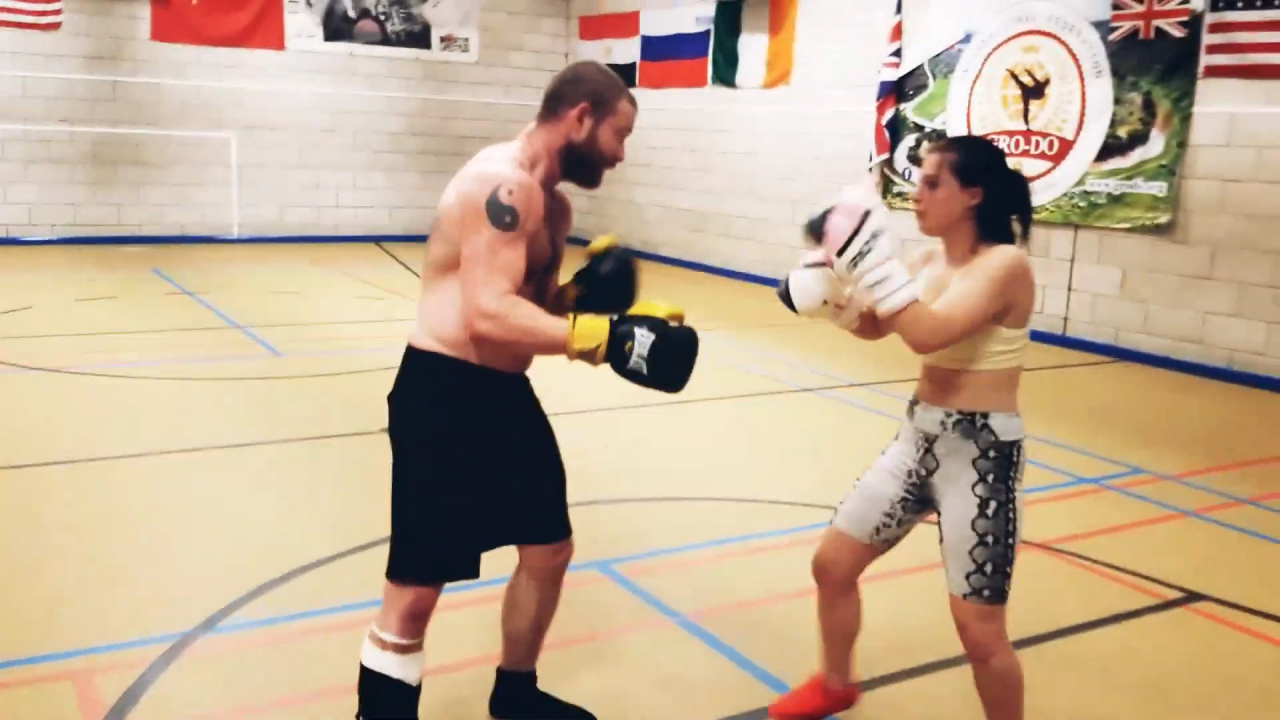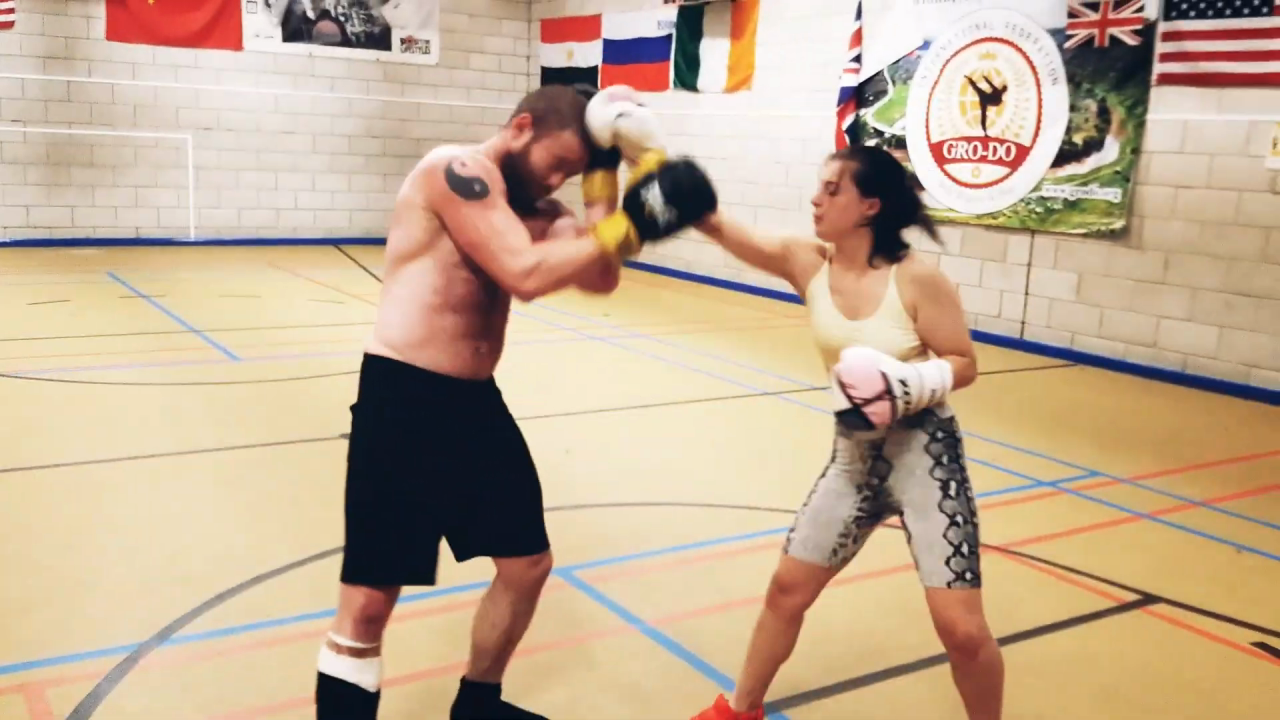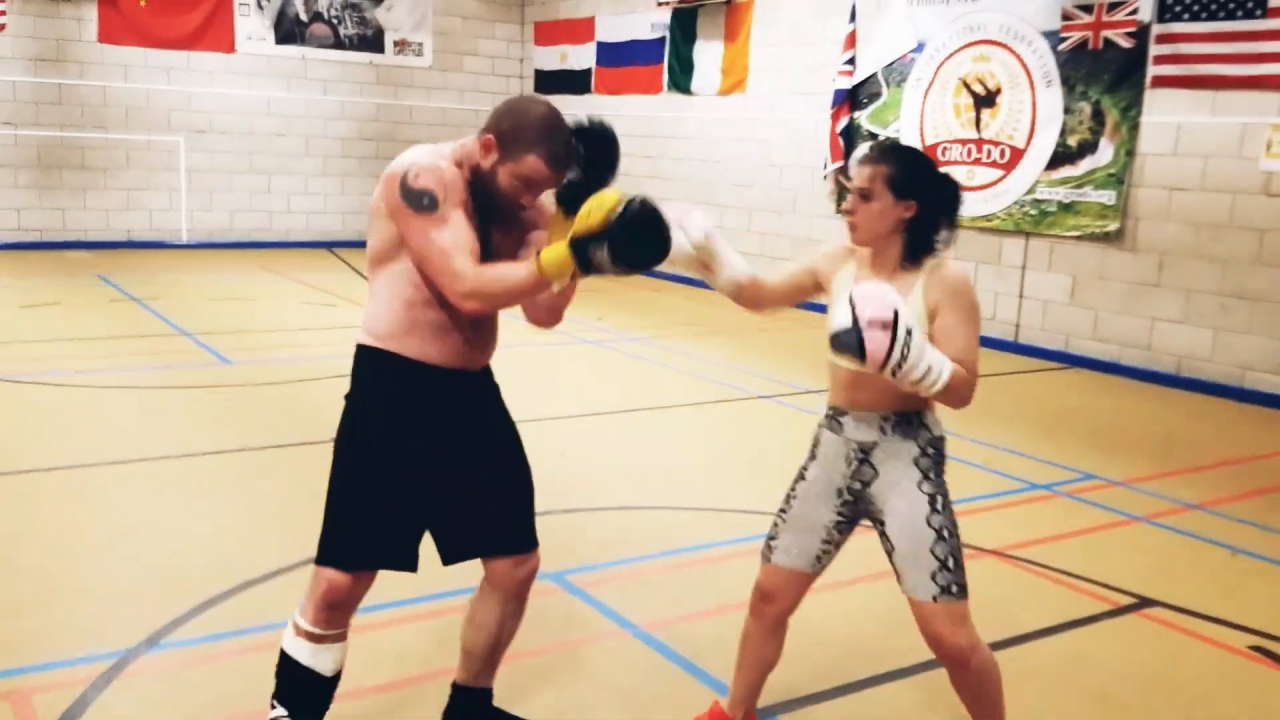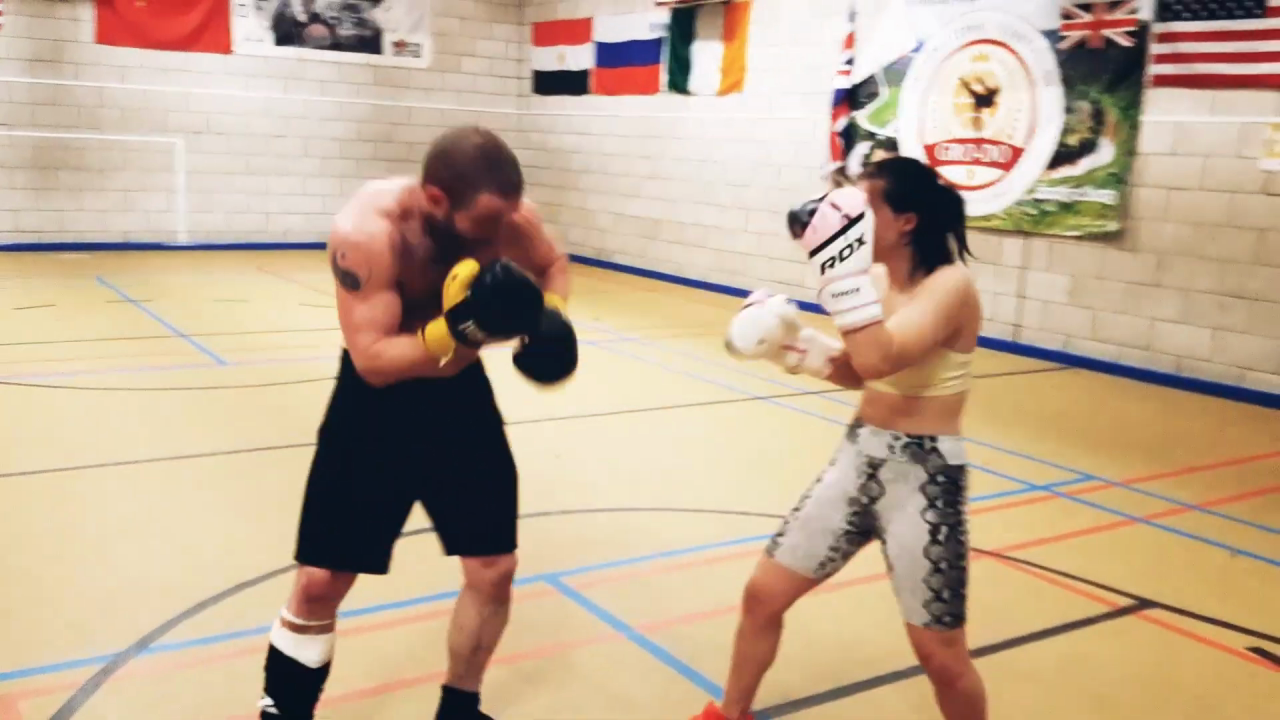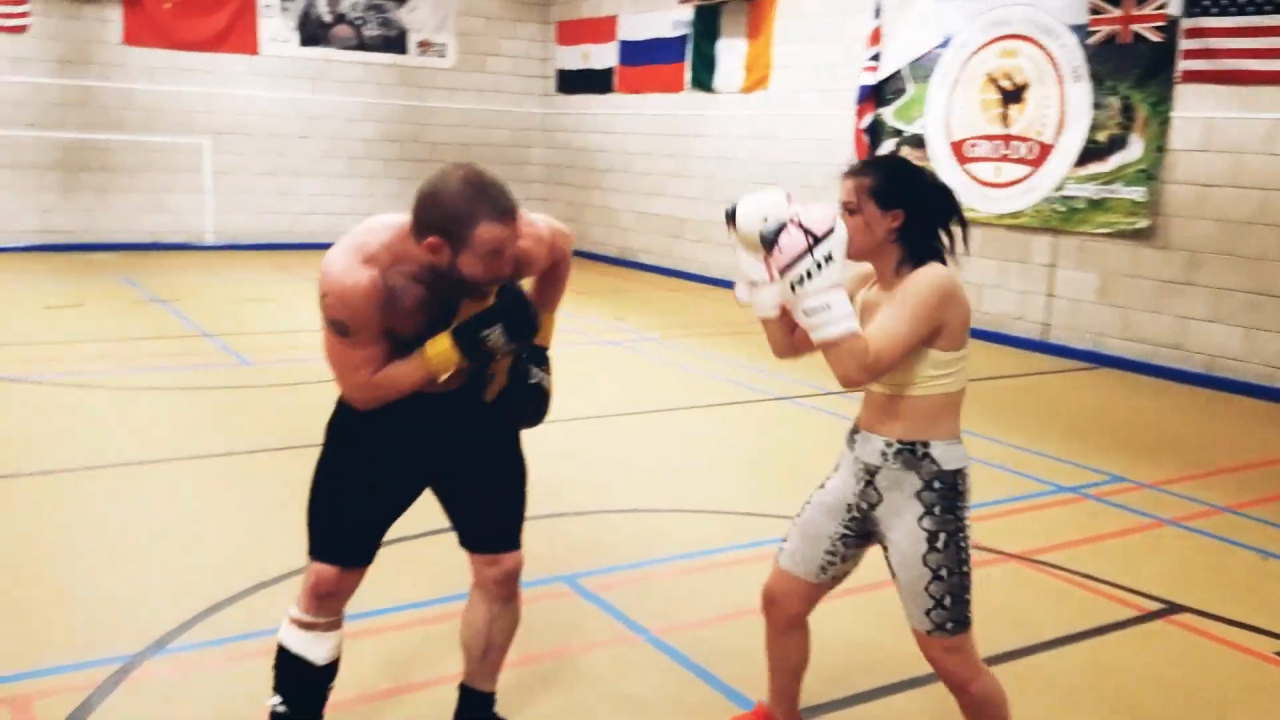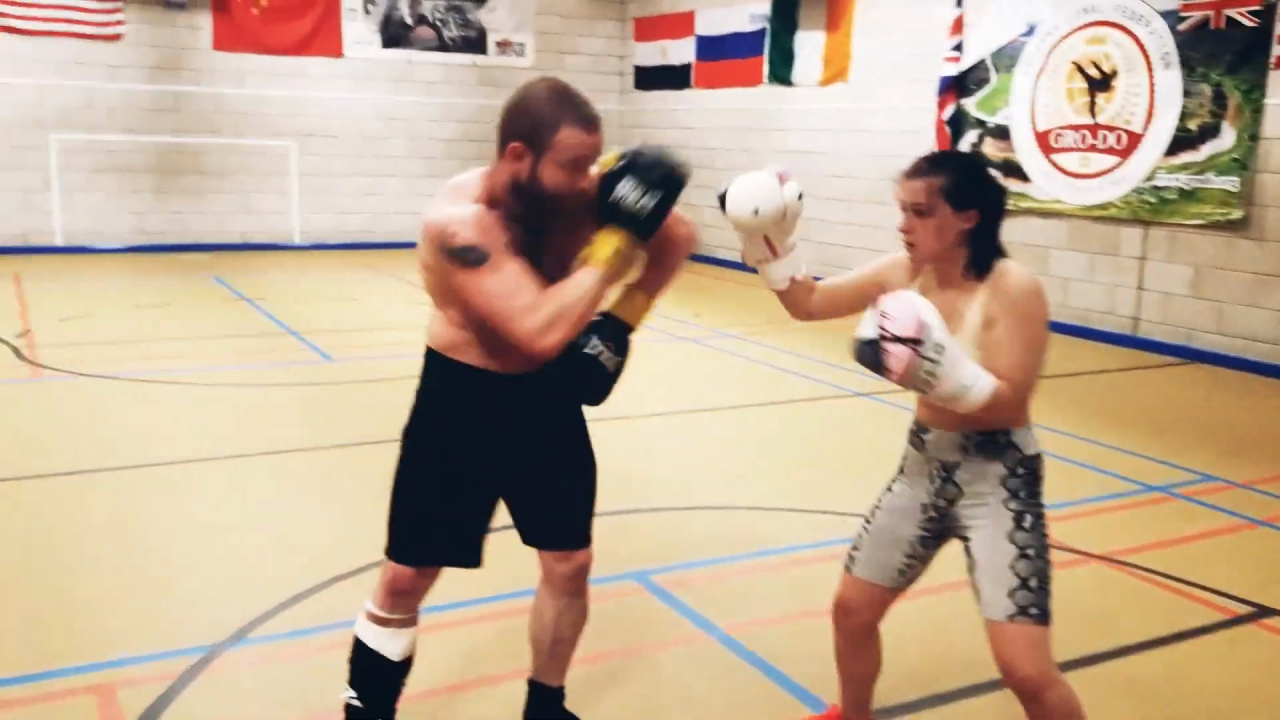
dt=0.2s
person 1, frame 1
left shoulder: (552, 204)
right shoulder: (502, 182)
right elbow: (488, 320)
left wrist: (581, 298)
right wrist: (605, 339)
left hip: (506, 393)
right hip: (440, 394)
left knee: (549, 551)
right knee: (414, 592)
person 1, frame 2
left shoulder: (530, 206)
right shoulder: (456, 170)
left elbow: (599, 278)
right elbow: (522, 273)
left wrist: (604, 178)
right wrist: (629, 226)
left hip: (475, 402)
right hip: (401, 400)
left knee: (527, 565)
right knee: (370, 597)
person 1, frame 3
left shoulder: (527, 201)
right shoulder: (424, 175)
left elbow: (545, 309)
right elbow: (469, 290)
left wrist: (585, 221)
right wrist: (582, 252)
left hip: (473, 394)
right hip: (393, 391)
left knee: (515, 567)
right knee: (340, 584)
person 1, frame 4
left shoulder: (504, 220)
right shoulder: (366, 228)
left elbow: (549, 265)
right elbow: (375, 362)
left wrist: (547, 318)
right wrist: (455, 331)
left hip: (463, 399)
right hip: (377, 405)
left knee: (493, 569)
right knee: (320, 580)
person 1, frame 5
left shoulder: (510, 246)
right shoulder: (354, 272)
left elbow: (560, 245)
right elbow: (362, 391)
left wrist: (535, 345)
right wrist: (453, 350)
left hip: (475, 402)
right hip: (382, 411)
left knee: (501, 570)
right knee: (327, 581)
person 1, frame 6
left shoulder: (584, 192)
right shoulder: (457, 219)
left elbow: (675, 237)
right elbow: (539, 332)
left wrist: (618, 320)
right wrist: (609, 241)
left hip: (547, 387)
right hip: (460, 394)
left knee: (569, 563)
right knee: (407, 575)
person 2, frame 1
left shoulder: (1006, 265)
right shoulder: (935, 259)
left elbow: (927, 332)
right elbow: (871, 316)
left wrist: (869, 256)
right wrist: (834, 295)
left hip: (980, 452)
right hip: (918, 435)
left knee: (977, 627)
right knee: (832, 563)
person 2, frame 2
left shoulder: (918, 277)
right shoulder: (809, 260)
left elbow: (963, 366)
right elbow: (722, 232)
left wrist: (903, 389)
left hip: (925, 451)
right hip: (855, 452)
left knee: (961, 628)
right knee: (788, 589)
person 2, frame 3
left shoulder: (948, 283)
right shoulder: (841, 260)
left elbow: (960, 390)
right elbow: (758, 294)
left wrist: (904, 352)
right wrist: (706, 251)
left hip: (907, 460)
right hip: (835, 448)
left knee: (951, 637)
right knee: (770, 596)
person 2, frame 4
left shoulder: (950, 288)
right shoulder: (877, 280)
left elbow: (875, 359)
left wrist: (843, 265)
right wrist: (787, 343)
left hip: (924, 478)
right hip: (857, 461)
left knee: (940, 654)
right knee: (763, 595)
person 2, frame 5
left shoulder: (933, 286)
right shoulder: (864, 280)
left elbow: (855, 368)
right elbow: (786, 346)
left wrist: (813, 270)
right wrist: (765, 269)
left hip: (923, 482)
right hip: (859, 467)
left knee: (951, 662)
right knee: (780, 601)
person 2, frame 6
left shoulder: (1017, 287)
right shoulder: (906, 271)
left elbow: (1011, 409)
right elbow: (806, 300)
left wrist: (937, 365)
right wrist: (768, 238)
left hip: (999, 476)
right hip: (926, 465)
left knee: (1025, 667)
right knee: (852, 609)
